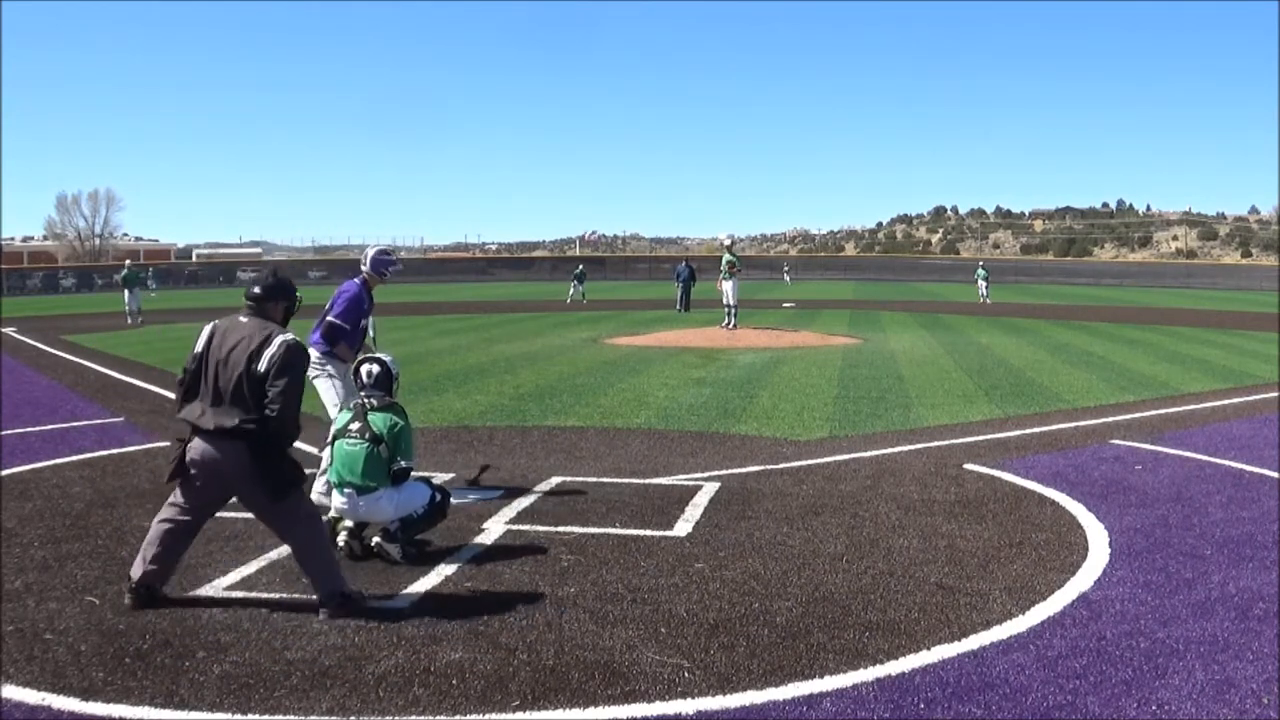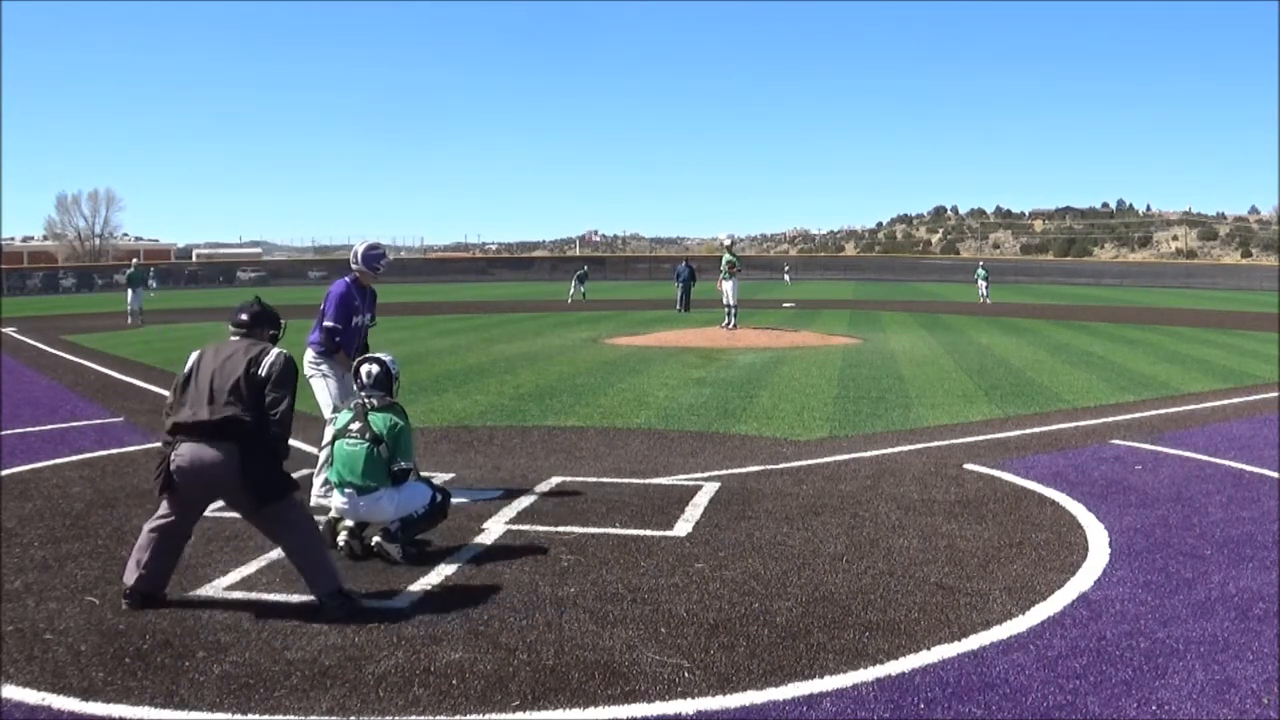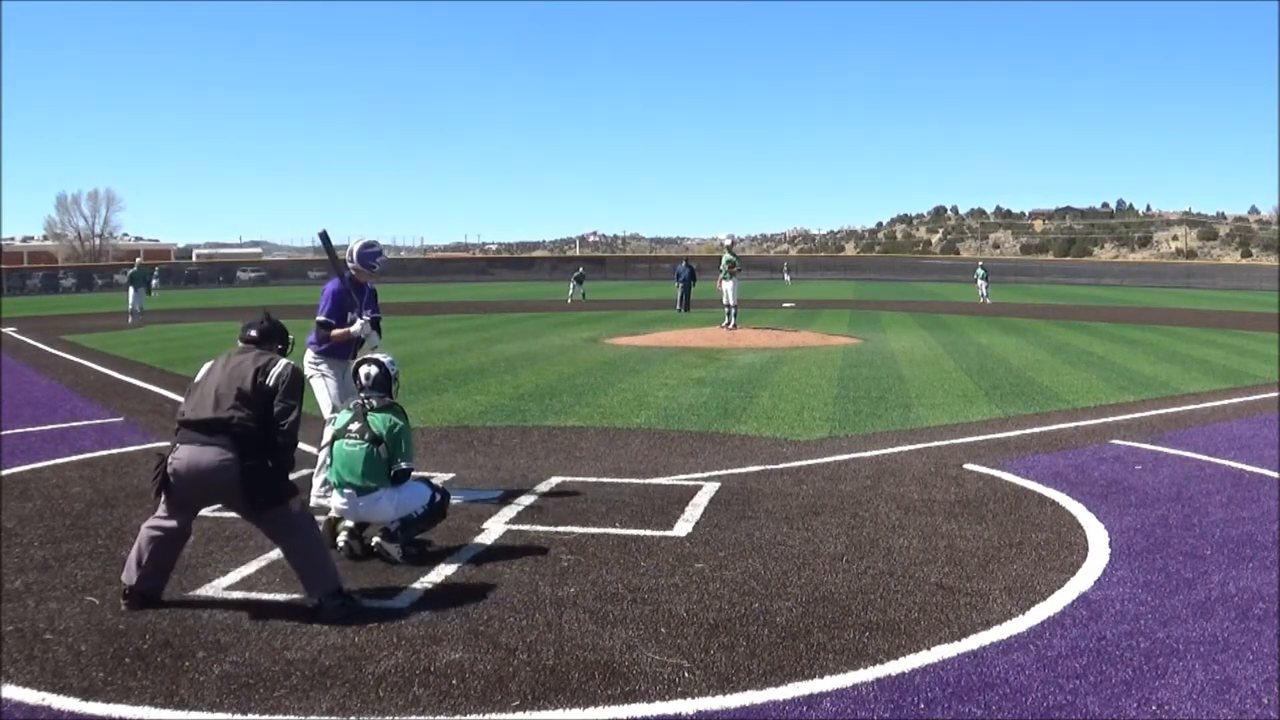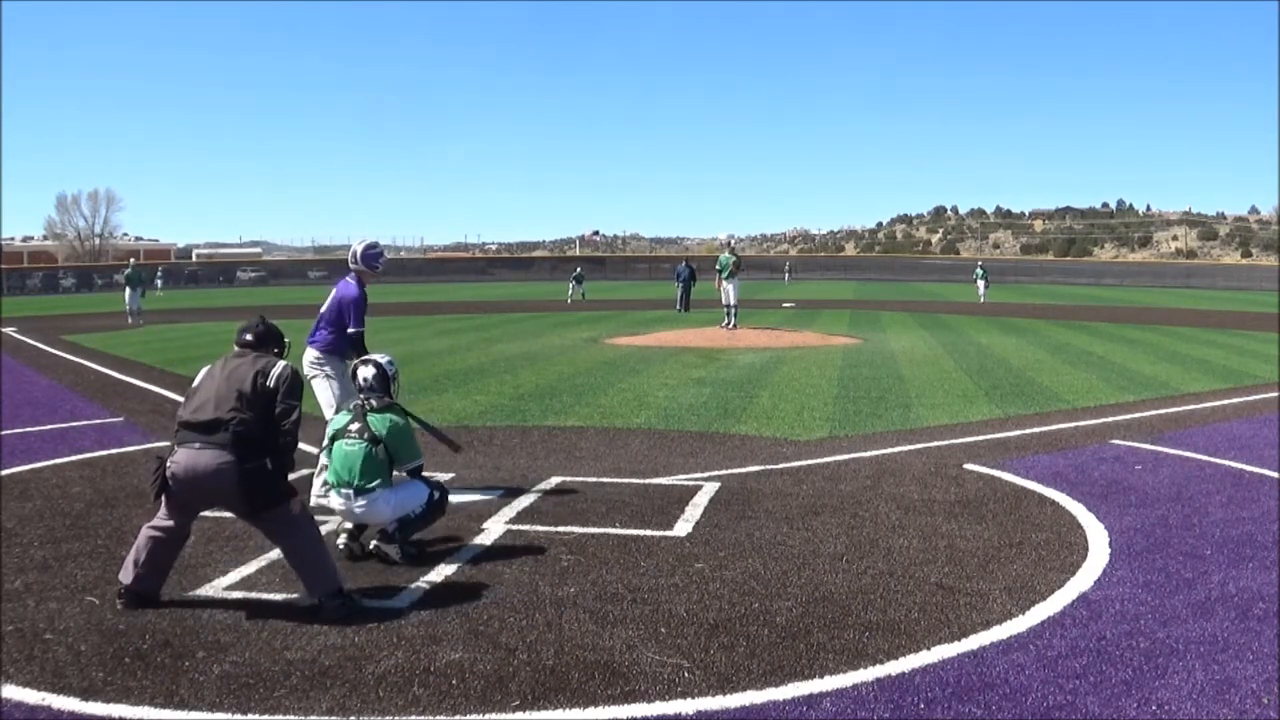
dt=0.5s
person 1, frame 1
left shoulder: (212, 331)
right shoulder: (284, 347)
left elbow: (185, 387)
right elbow: (281, 413)
right wrist: (286, 441)
left hip: (201, 446)
right hip: (247, 454)
left knee: (177, 517)
right knee: (300, 523)
left ankle: (141, 586)
right ankle: (334, 597)
person 1, frame 2
left shoulder: (201, 355)
right shoulder: (275, 359)
left elbow: (171, 408)
right elbow: (277, 421)
left wrist: (176, 449)
right wrist: (274, 462)
left hip: (186, 453)
right hip: (235, 457)
left knee: (169, 523)
right knee: (293, 525)
left ankle: (139, 590)
right ankle: (332, 596)
person 1, frame 3
left shoulder: (212, 366)
right shoulder: (282, 369)
left elbow: (183, 414)
right elbow: (284, 431)
right wrist: (280, 476)
left hip: (184, 454)
right hip: (233, 462)
left knee: (166, 523)
right knee: (294, 526)
left ankle: (137, 590)
right ankle: (331, 598)
person 1, frame 4
left shoulder: (209, 371)
right shoulder: (281, 372)
left elbow: (182, 419)
right elbow: (285, 431)
right wrist: (279, 476)
left hip: (183, 458)
right hip: (232, 465)
left knee: (168, 524)
right knee: (295, 524)
left ankle: (134, 590)
right ankle: (331, 597)
person 2, frame 1
left shoulder: (365, 295)
right shoulder: (353, 293)
right elbow: (329, 335)
right wrist: (355, 360)
left hip: (338, 364)
right hip: (324, 362)
right ankle: (324, 489)
person 2, frame 2
left shoulder: (368, 294)
right shoulder: (341, 291)
right elbow: (328, 339)
right wrist: (354, 370)
left hip: (343, 364)
right hip: (321, 362)
right ankle: (322, 492)
person 2, frame 3
left shoulder: (369, 291)
right shoulder: (336, 288)
left elbow: (375, 329)
right elbow: (321, 334)
left wrist: (371, 337)
right wrist: (353, 331)
left hip: (343, 363)
right hip: (322, 362)
right knee: (336, 422)
right ankle: (321, 492)
person 2, frame 4
left shoulder: (352, 288)
right shoulder: (353, 294)
left elbow: (354, 338)
right elbow: (355, 342)
left hip: (335, 360)
right hip: (323, 361)
right ankle: (322, 490)
person 3, frame 1
left shoulder: (343, 415)
right shoulder: (394, 418)
left elbow: (331, 464)
right elbow: (402, 474)
left hip: (342, 503)
right hip: (376, 504)
right knee: (438, 497)
left ankle: (350, 529)
right ankle: (392, 535)
person 3, frame 2
left shoulder: (343, 415)
right shoulder: (393, 419)
left elbow: (331, 464)
right elbow: (401, 475)
left hip: (342, 502)
right hip: (376, 504)
right knee: (439, 497)
left ankle: (350, 529)
right ankle: (392, 535)
person 3, frame 3
left shoulder: (342, 416)
right shoulder: (393, 419)
left elbow: (330, 465)
right elbow: (402, 474)
left wrist: (336, 512)
left hip: (343, 503)
right hip: (376, 503)
right knee: (438, 497)
left ankle: (350, 529)
right ankle: (392, 535)
person 3, frame 4
left shoulder: (340, 418)
right shoulder: (394, 420)
left elbow: (327, 464)
right elbow: (415, 470)
left hip: (339, 503)
right hip: (372, 504)
right knee: (436, 493)
left ankle: (351, 531)
right ankle: (390, 536)
